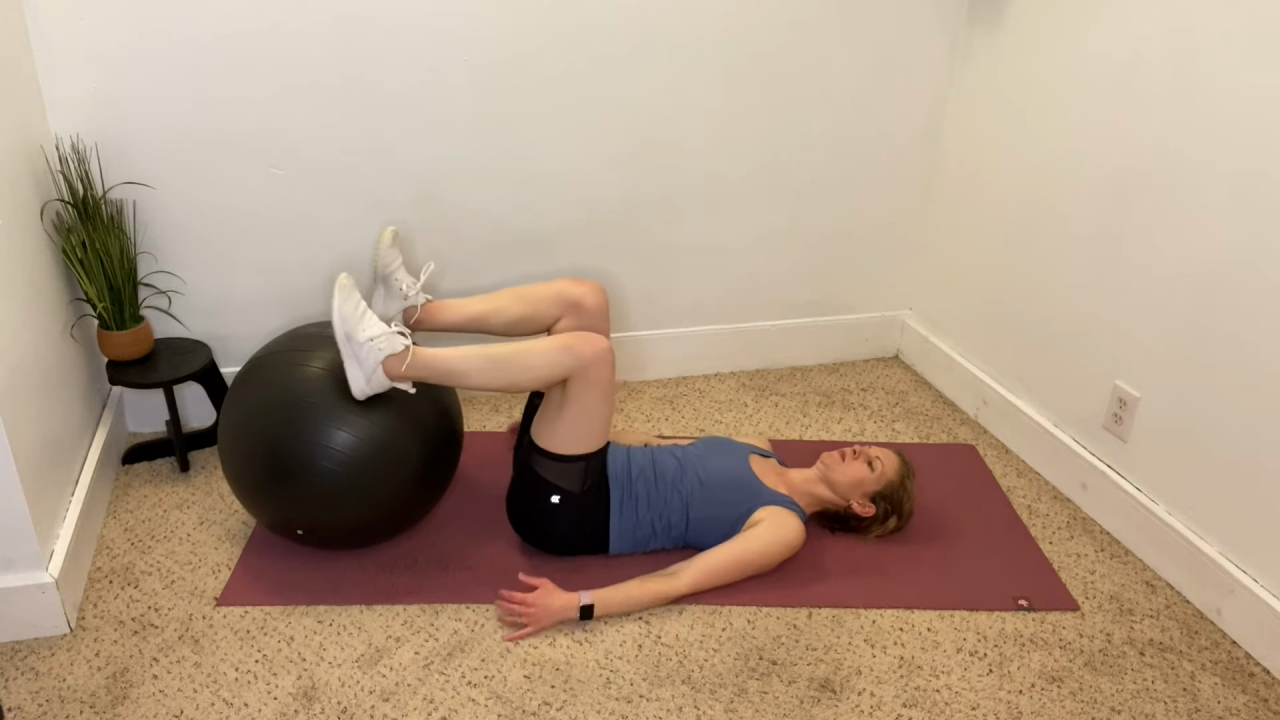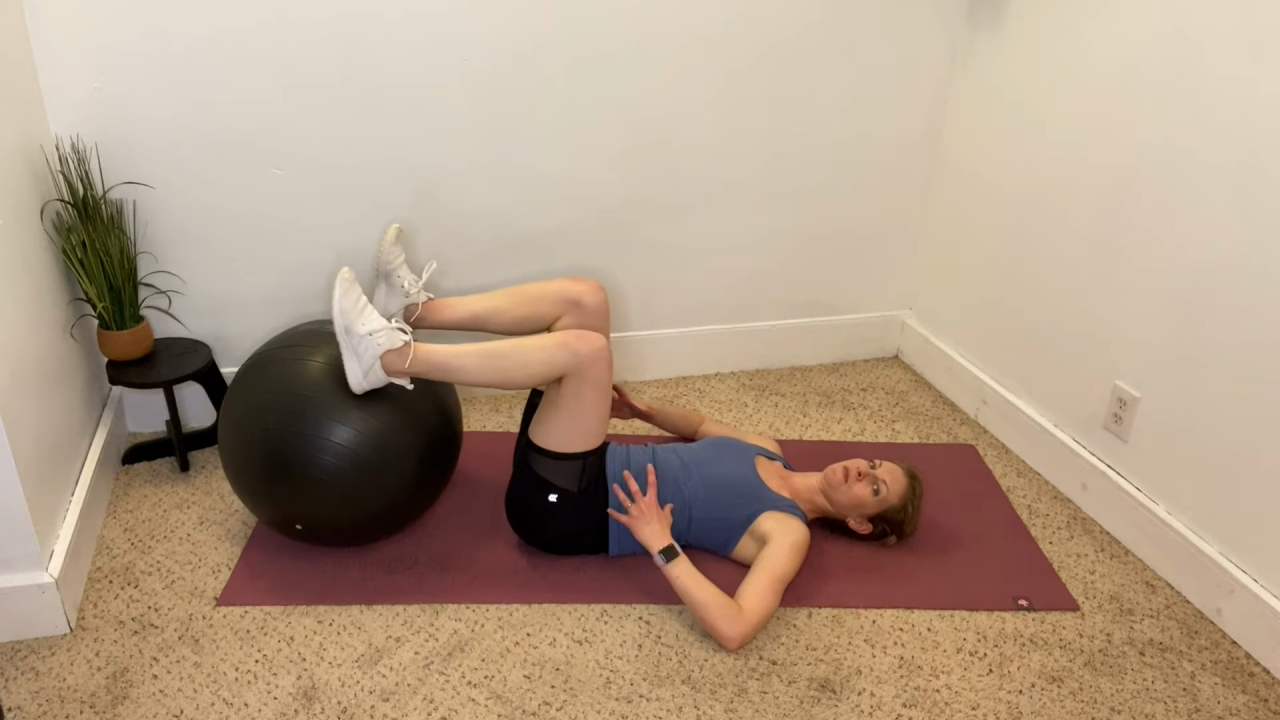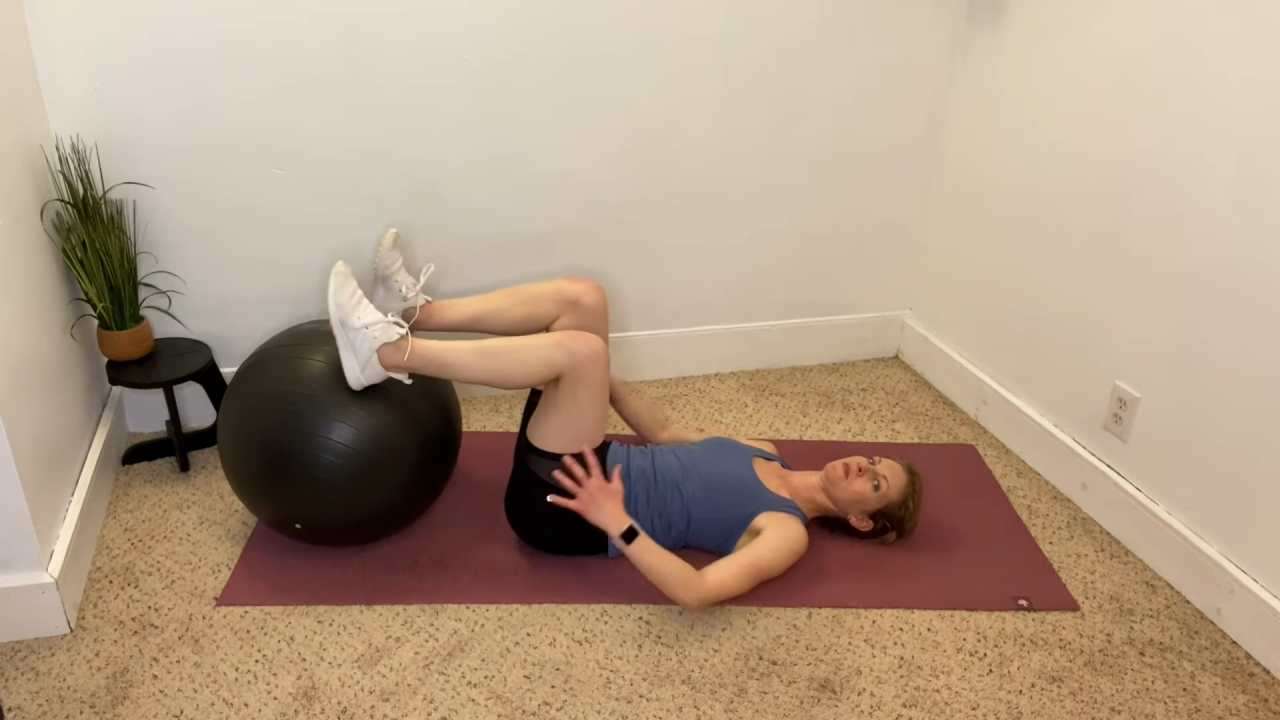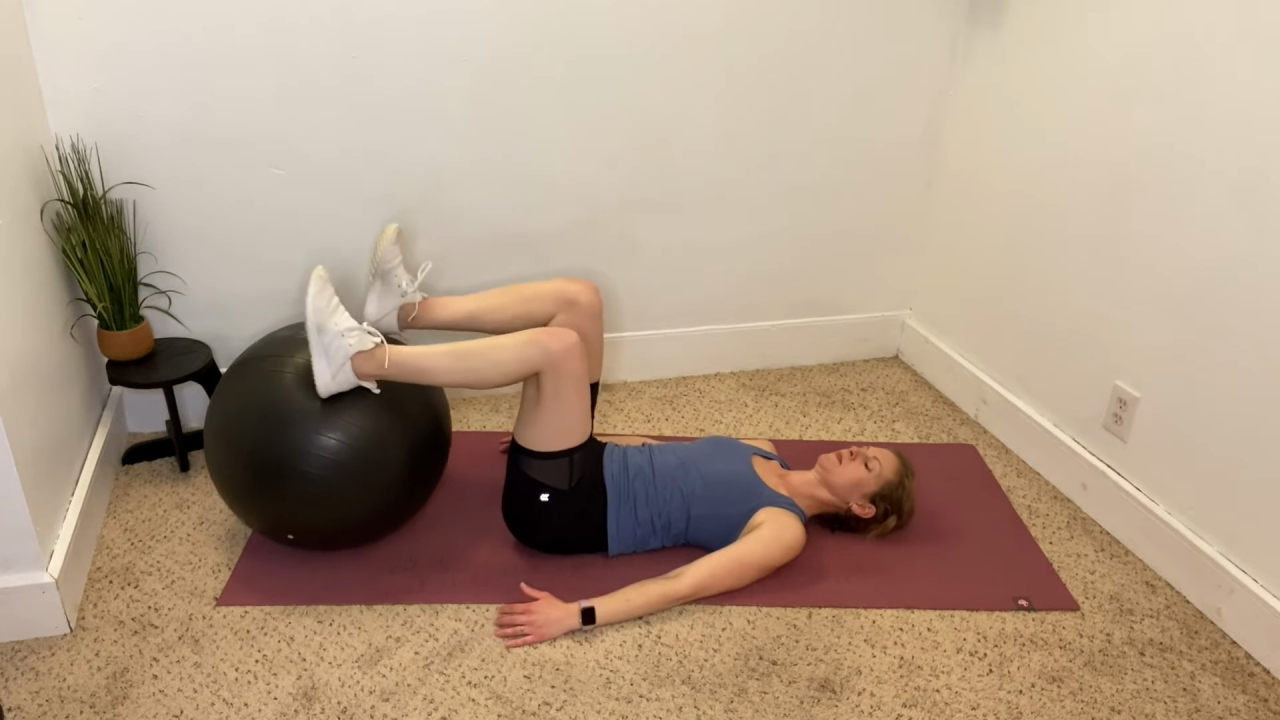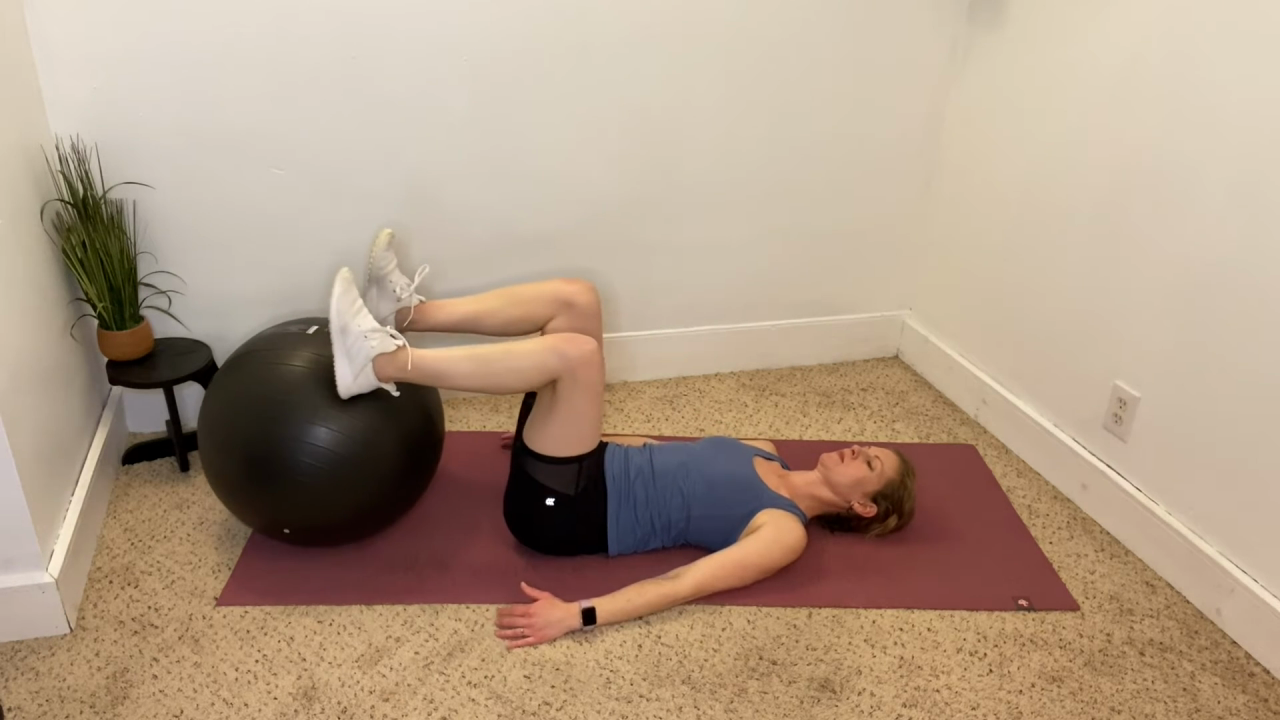
dt=1s
person 1, frame 1
left shoulder: (785, 528)
right shoulder: (760, 451)
left elbow: (678, 581)
left wrist: (575, 605)
right wrist: (554, 423)
left hip: (569, 509)
right hip: (595, 470)
left knee: (586, 350)
right knee: (582, 297)
left ankle: (393, 364)
right ankle: (413, 313)
person 1, frame 2
left shoulder: (789, 533)
right shoulder: (767, 451)
left elbow: (734, 629)
right elbow: (700, 425)
left wrist: (661, 544)
right wrist: (642, 410)
left hip: (568, 509)
right hip: (594, 467)
left knee: (586, 349)
right knee: (583, 298)
left ankle: (391, 359)
right ankle: (414, 309)
person 1, frame 3
left shoulder: (787, 534)
right shoulder: (764, 452)
left elbow: (697, 589)
left wrist: (620, 525)
right wrist: (605, 388)
left hip: (568, 496)
right hip: (597, 464)
left knee: (582, 350)
right knee: (581, 297)
left ankle: (387, 353)
right ankle: (414, 311)
person 1, frame 4
left shoulder: (785, 531)
right shoulder: (763, 452)
left elbow: (686, 585)
left wrist: (577, 615)
right wrist: (547, 429)
left hip: (564, 509)
right hip: (590, 468)
left knee: (555, 345)
right knee: (578, 299)
left ankle: (361, 360)
right ankle: (404, 309)
person 1, frame 5
left shoulder: (785, 533)
right shoulder: (763, 452)
left elbow: (688, 584)
left wrist: (579, 615)
right wrist: (551, 430)
left hip: (565, 509)
right hip: (596, 466)
left knee: (574, 351)
right knee: (575, 298)
left ankle: (381, 361)
right ankle: (405, 311)
